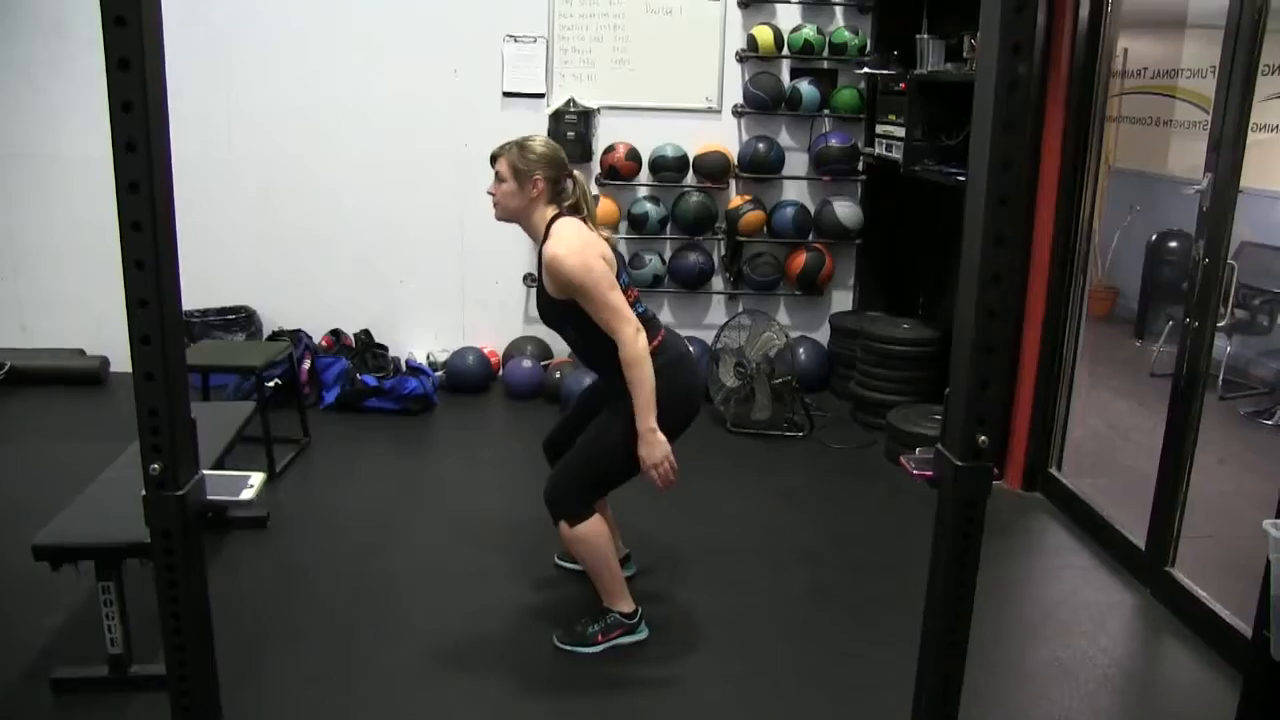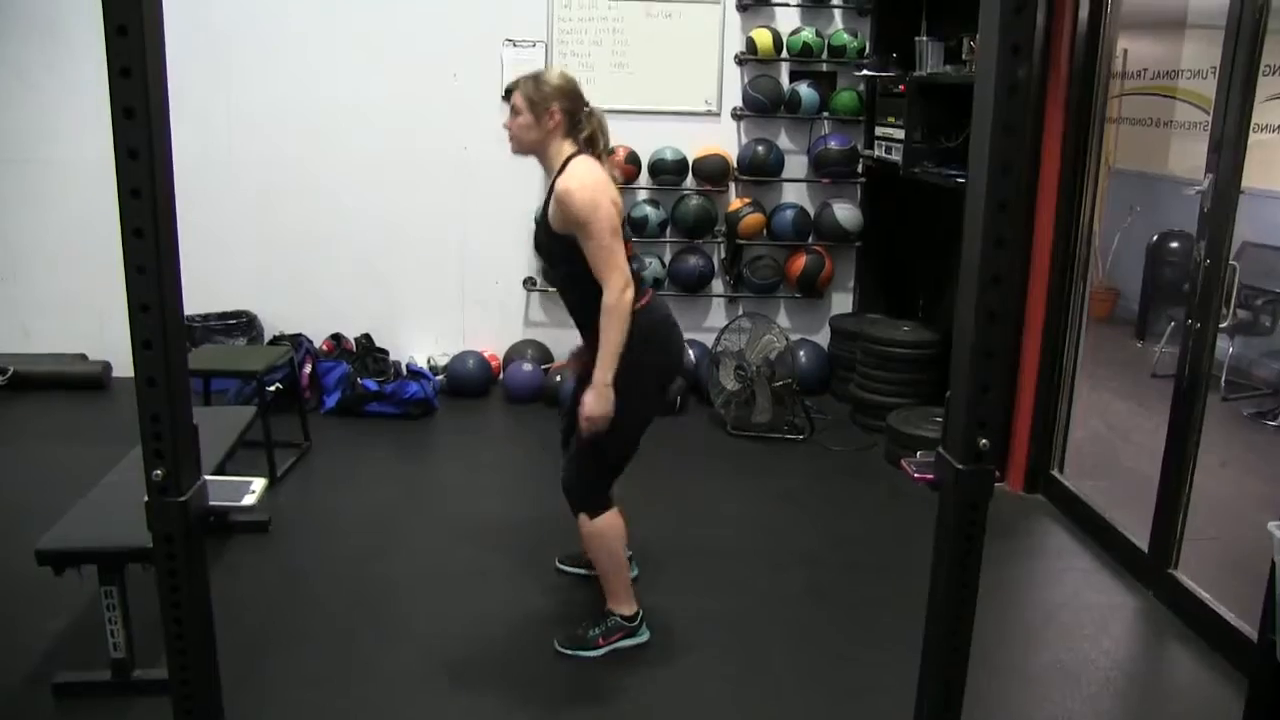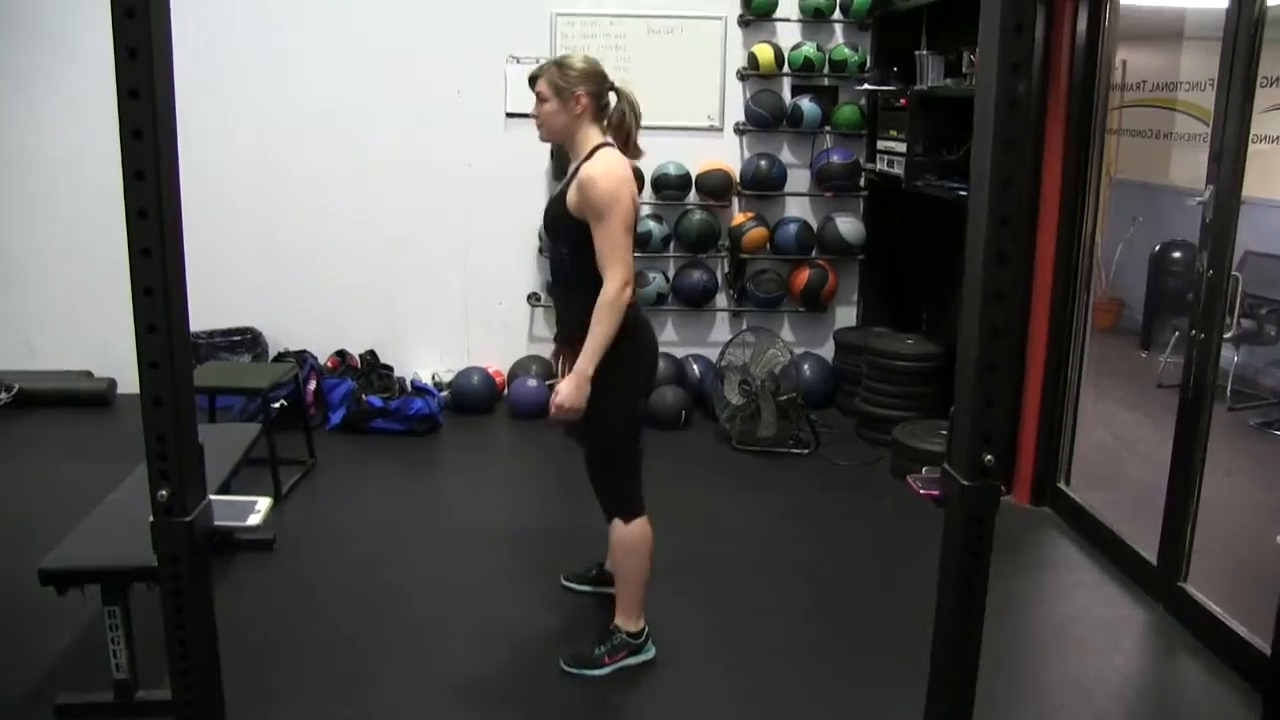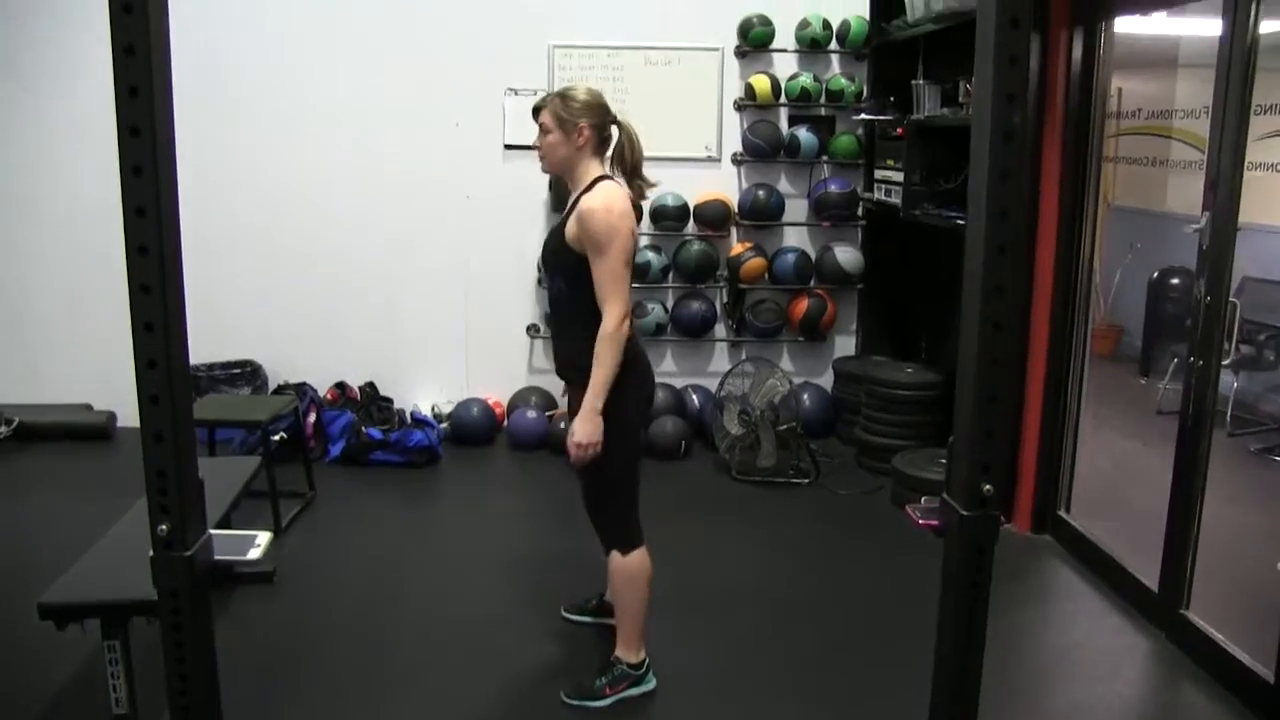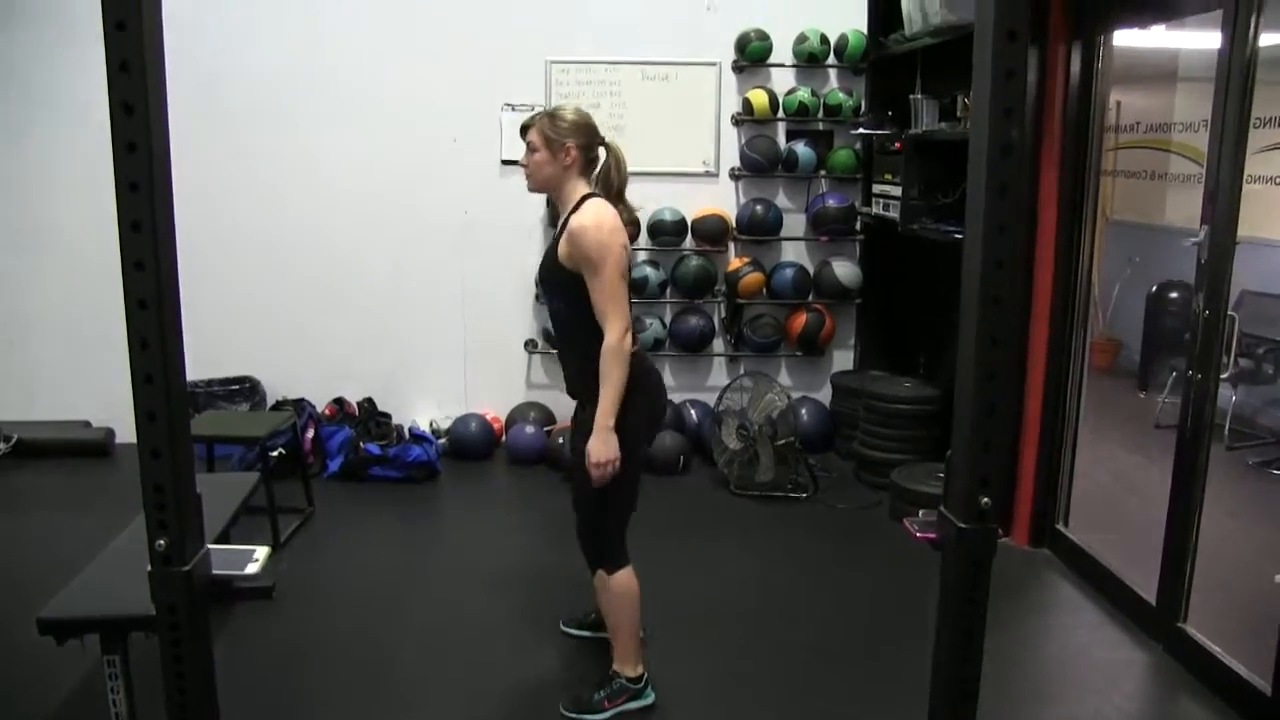
dt=0.2s
person 1, frame 1
left shoulder: (562, 250)
right shoulder: (562, 231)
left elbow: (631, 337)
left wrist: (648, 433)
left hip: (663, 383)
right hip: (648, 373)
left knee: (565, 495)
right knee: (560, 450)
left ankle: (622, 616)
right ankle: (613, 553)
person 1, frame 2
left shoulder: (576, 184)
right shoulder: (572, 174)
left elbow: (618, 288)
left wrist: (602, 384)
right wrist: (589, 350)
left hip: (643, 346)
right hip: (628, 338)
left knee: (584, 479)
right knee: (581, 445)
left ankle: (623, 617)
right ankle: (608, 550)
person 1, frame 3
left shoulder: (604, 171)
right shoulder: (590, 164)
left elbow: (618, 285)
left wrist: (580, 375)
right wrist: (568, 342)
left hip: (613, 351)
right hip: (599, 342)
left knee: (619, 486)
right knee: (605, 471)
left ankle: (630, 634)
right ankle: (617, 568)
person 1, frame 4
left shoulder: (603, 204)
right shoulder: (588, 197)
left elbow: (615, 318)
left wrist: (591, 412)
left hip: (611, 384)
right hip: (594, 376)
left knee: (617, 518)
right knee: (601, 504)
left ankle: (631, 665)
right ankle: (617, 600)
person 1, frame 5
left shoulder: (592, 222)
right shoulder: (579, 214)
left elbow: (617, 334)
left wrist: (606, 429)
left hip: (621, 399)
right hip: (600, 392)
left knee: (601, 535)
right knee: (591, 518)
right ankle: (612, 614)
